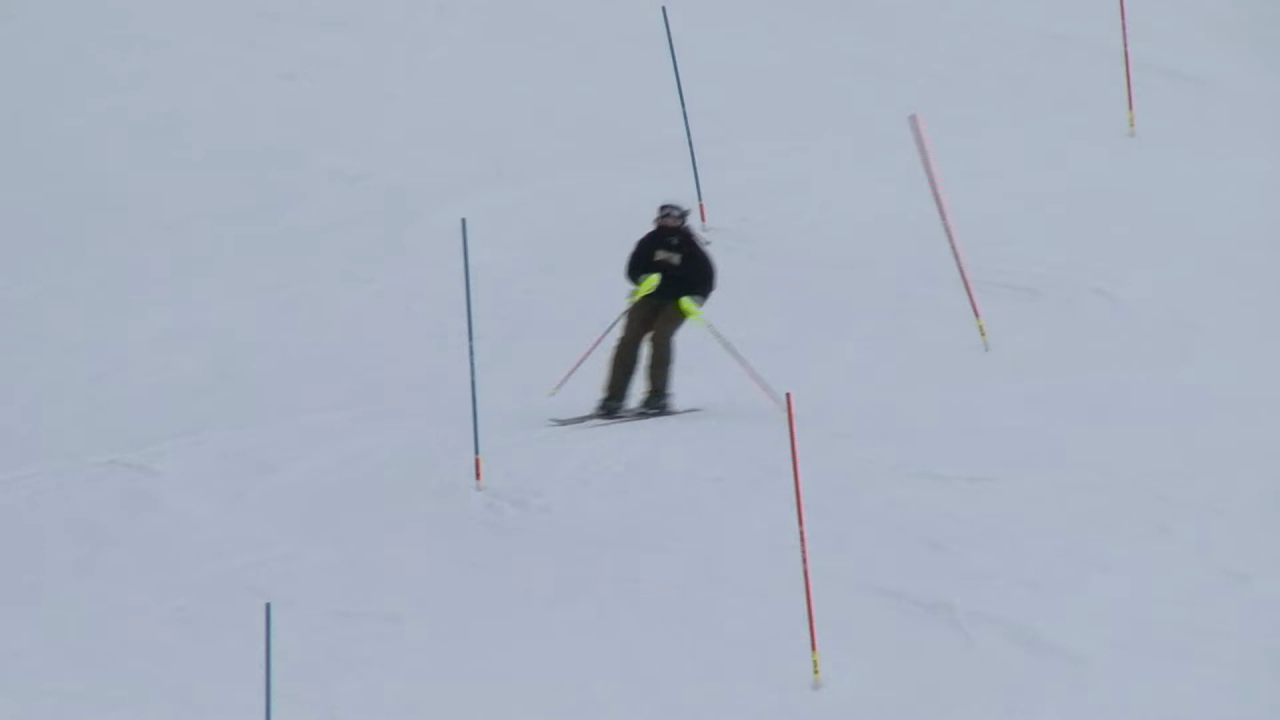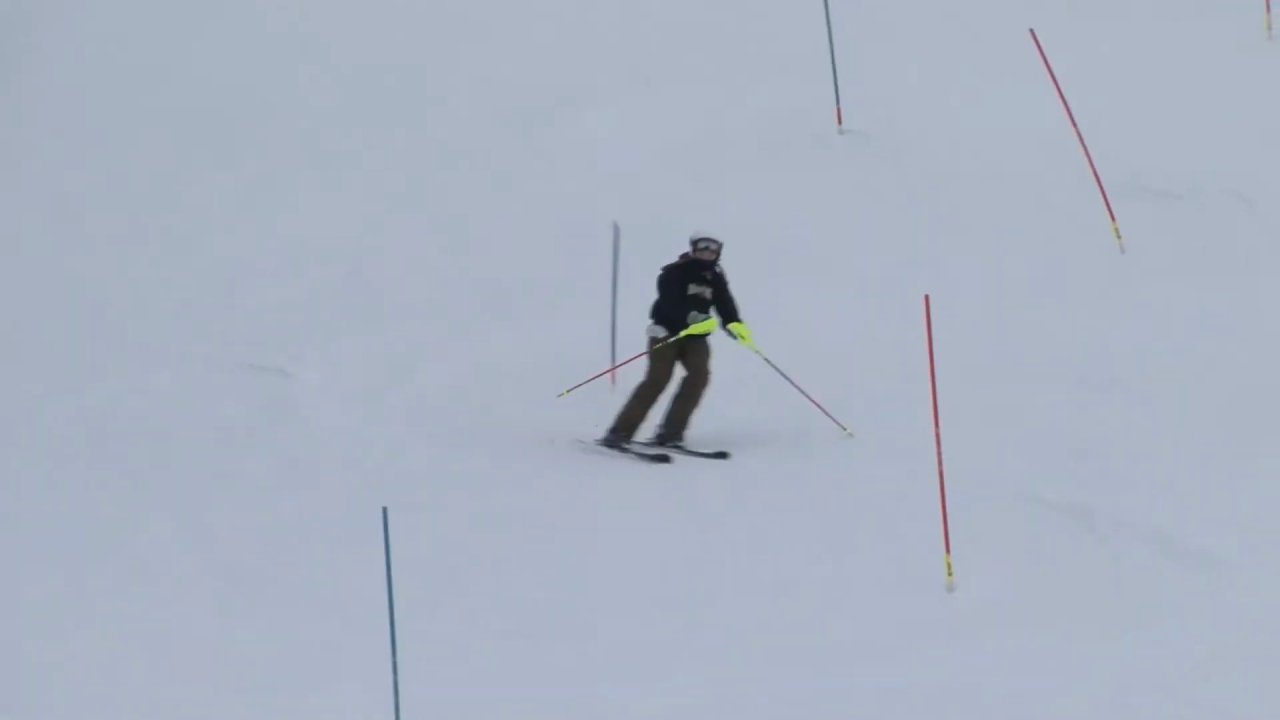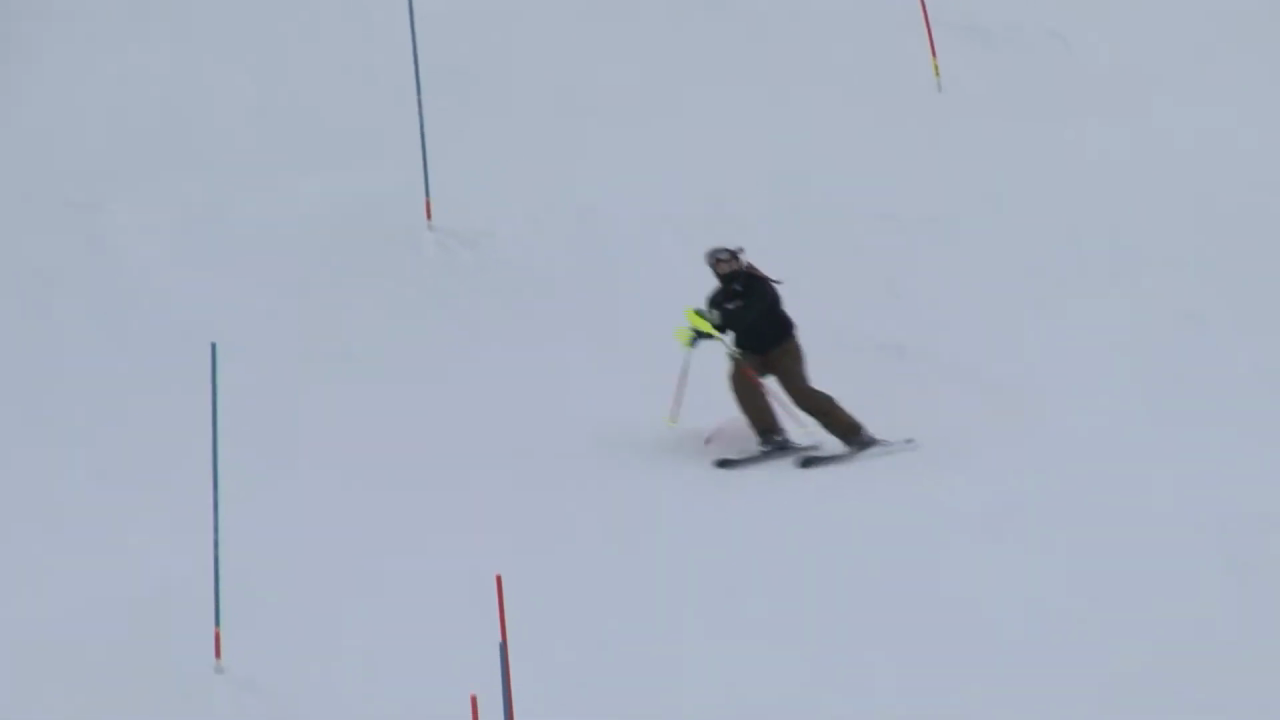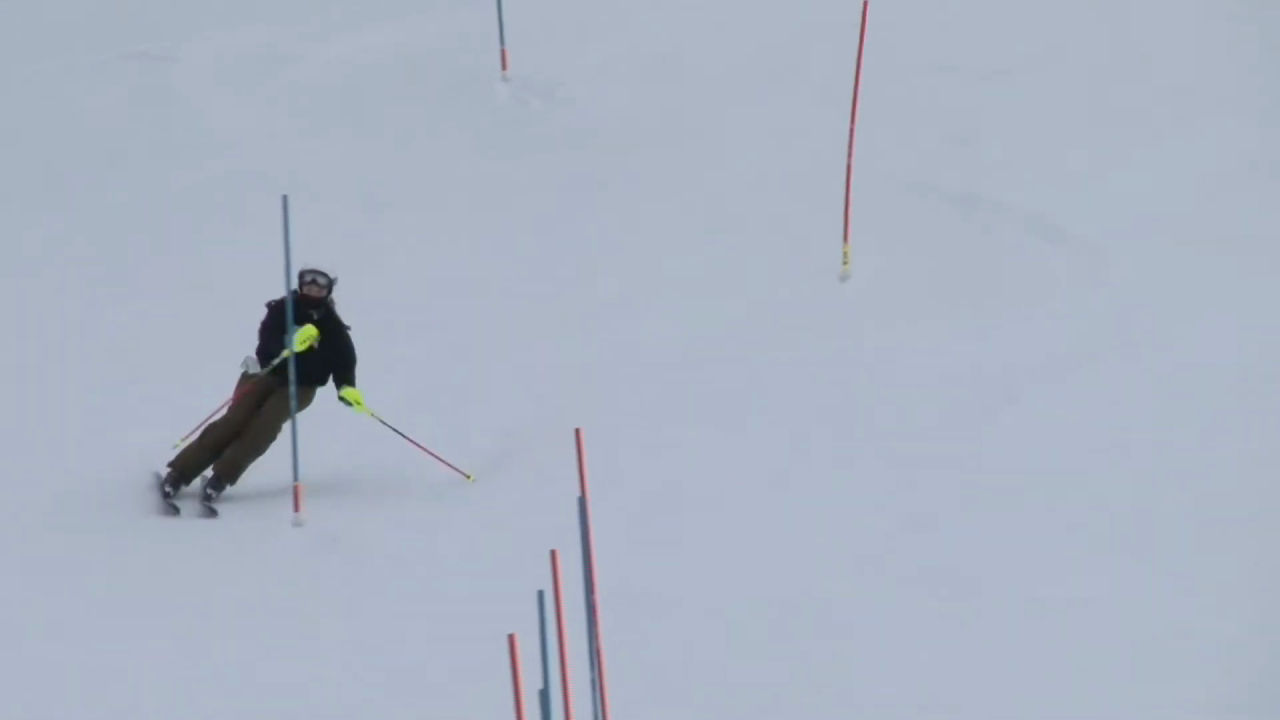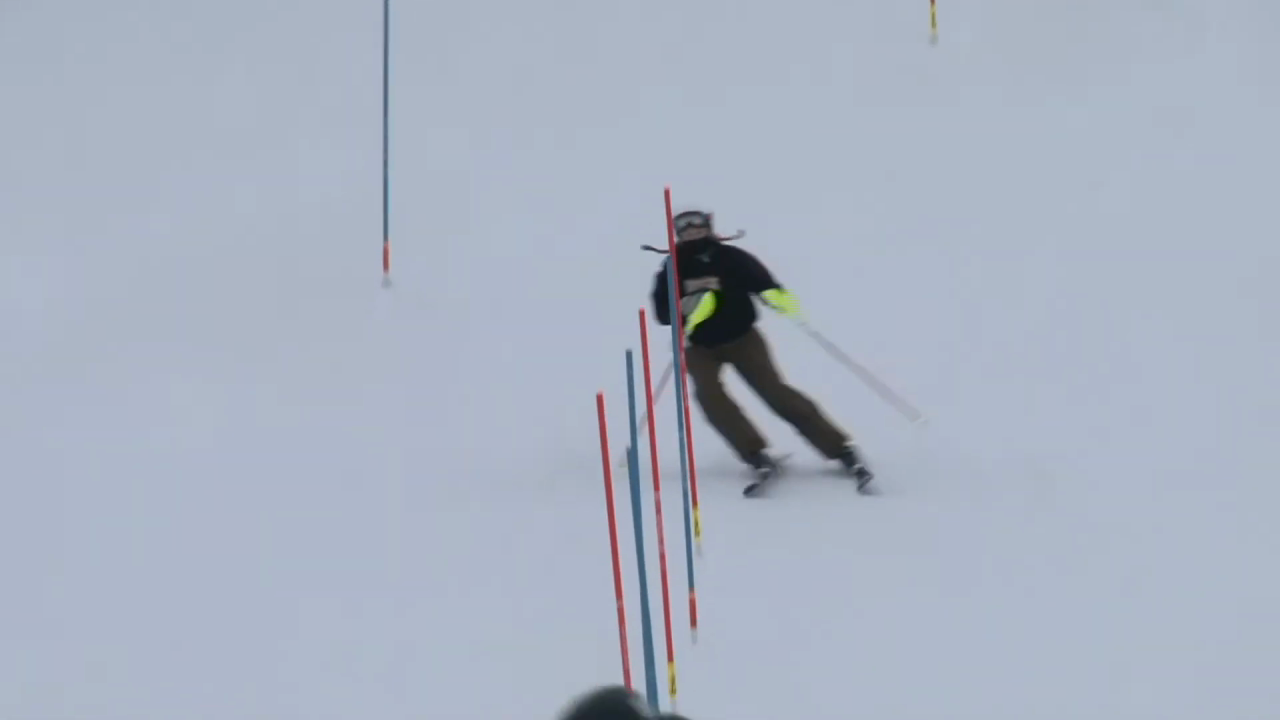
dt=1s
person 1, frame 1
left shoulder: (691, 248)
right shoulder: (651, 241)
left elbow: (706, 278)
right elbow: (633, 268)
left wrist: (695, 298)
right wrist: (642, 278)
left hip: (677, 302)
right hip: (649, 297)
left knee: (660, 335)
right knee: (629, 339)
left ankle: (658, 397)
right ankle: (613, 400)
person 1, frame 2
left shoulder: (716, 281)
right shoulder: (675, 273)
left elbow: (728, 311)
right elbow: (669, 299)
left wrist: (736, 327)
right wrist: (692, 317)
left hip: (696, 337)
right hip: (666, 332)
left knee: (699, 374)
right knee: (658, 378)
left ankle: (670, 432)
right ankle: (619, 433)
person 1, frame 3
left shoulder: (757, 286)
right shoulder: (719, 297)
left elbow: (753, 312)
right elbow: (720, 324)
left wrist: (711, 316)
right wrist: (697, 334)
left hip: (781, 345)
right hip: (751, 351)
left knee: (799, 390)
right knee: (739, 378)
left ankle: (855, 435)
right ankle: (773, 437)
person 1, frame 4
left shoulder: (332, 326)
right shoulder: (283, 310)
left elbow: (343, 363)
right elbow: (268, 337)
left wrist: (346, 388)
right wrist: (291, 339)
left hip: (301, 387)
right hip: (267, 374)
left knee: (267, 424)
right knee: (234, 422)
left ankle: (220, 479)
right ankle: (178, 474)
person 1, frame 5
left shoulder: (730, 259)
right shoulder: (670, 271)
left elbow: (758, 278)
right elbow: (662, 312)
left wrist: (776, 295)
right wrist: (685, 307)
left hip: (740, 337)
right hip: (699, 345)
left knee: (775, 391)
right knee: (706, 390)
left ankle: (840, 447)
right ankle: (757, 454)
